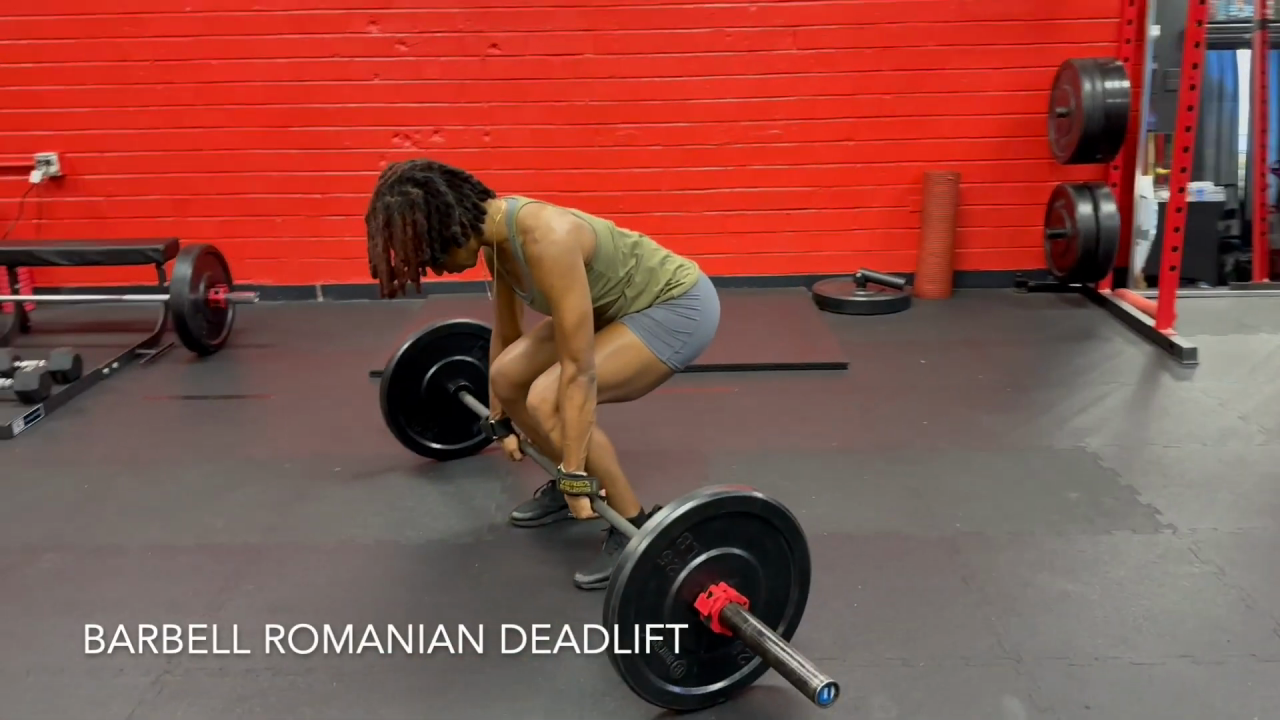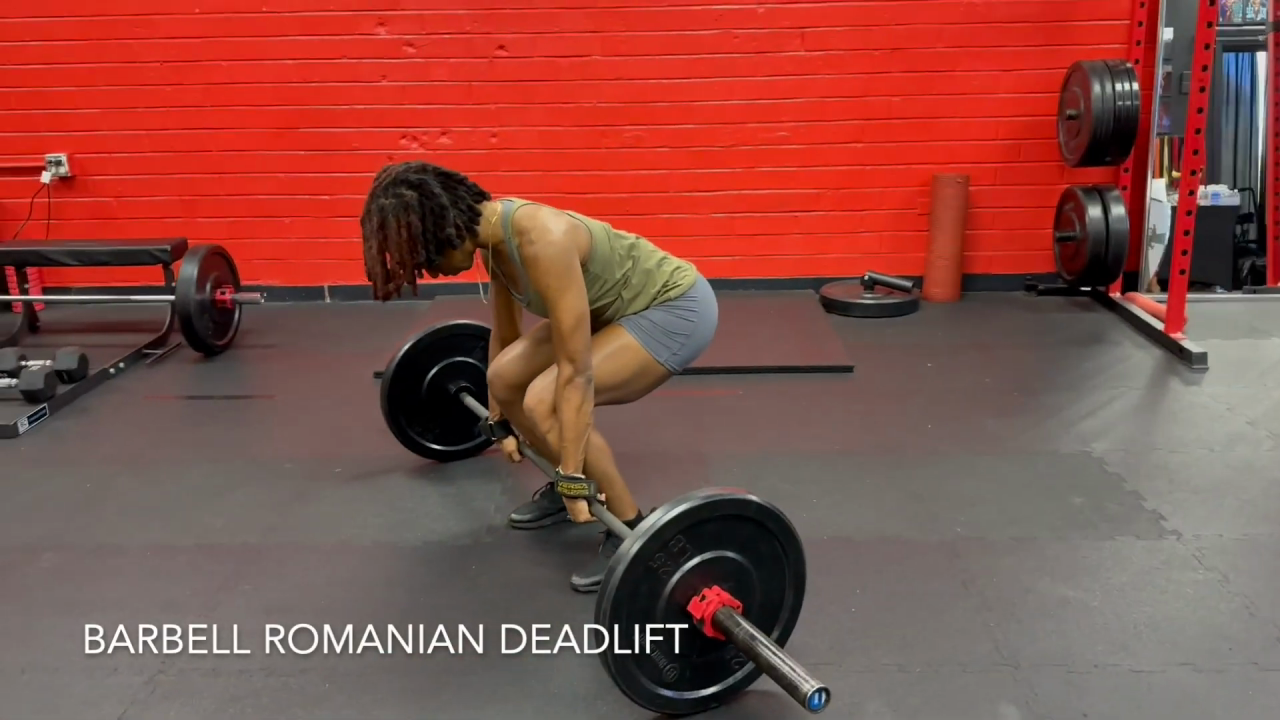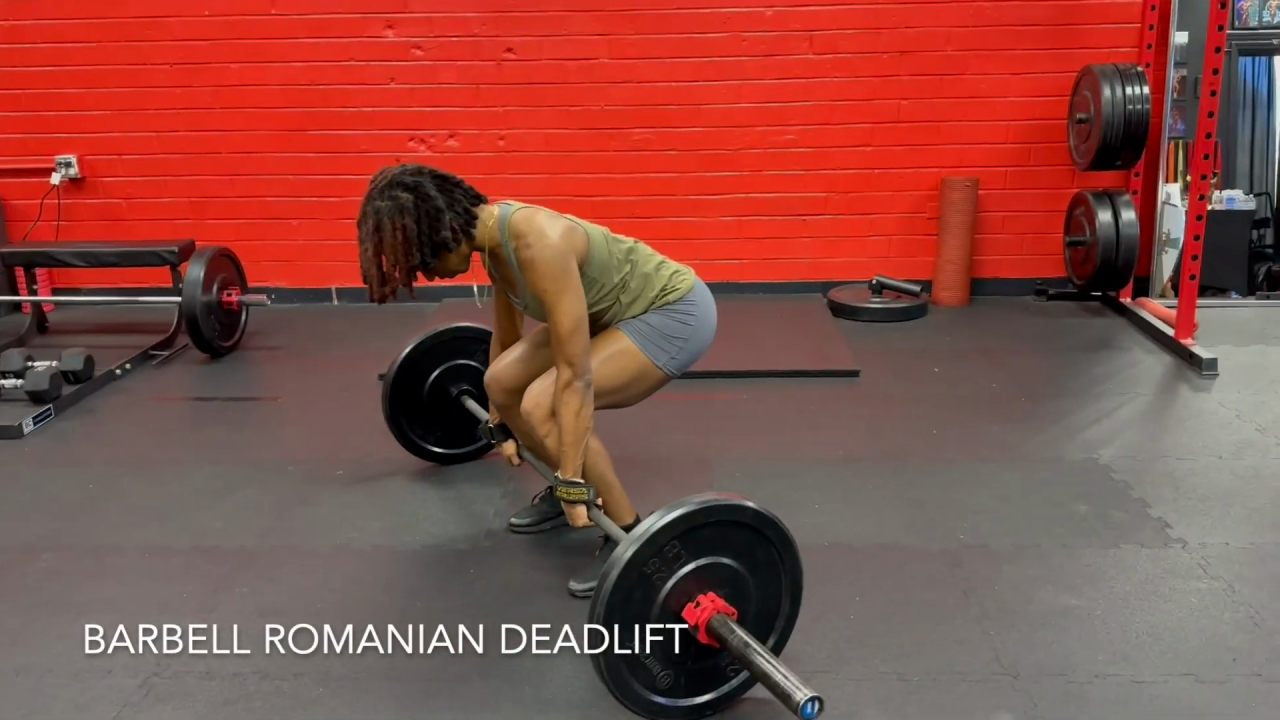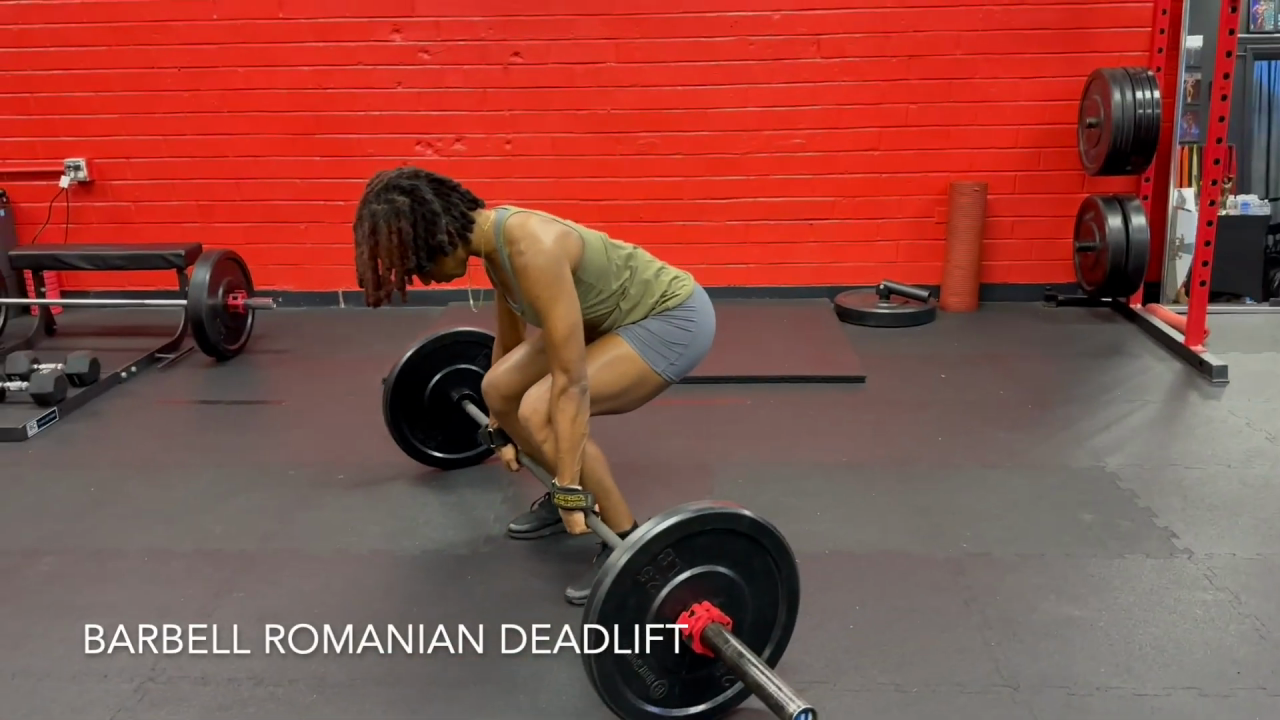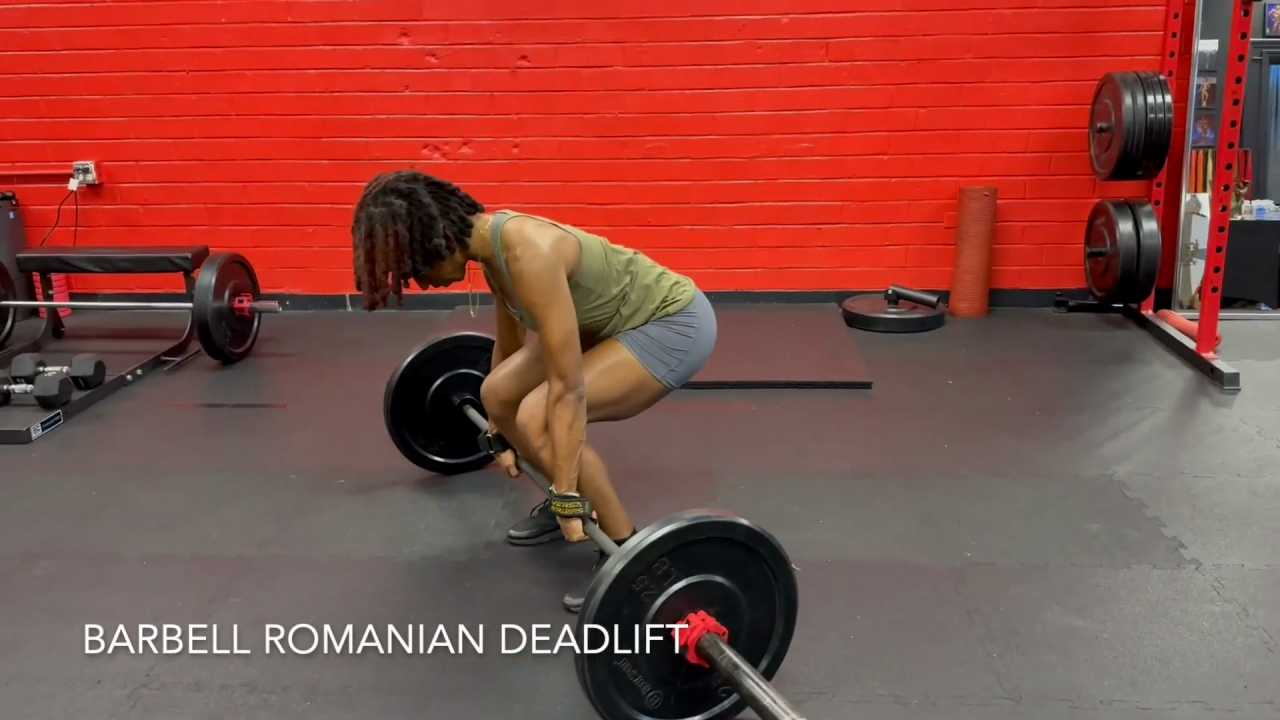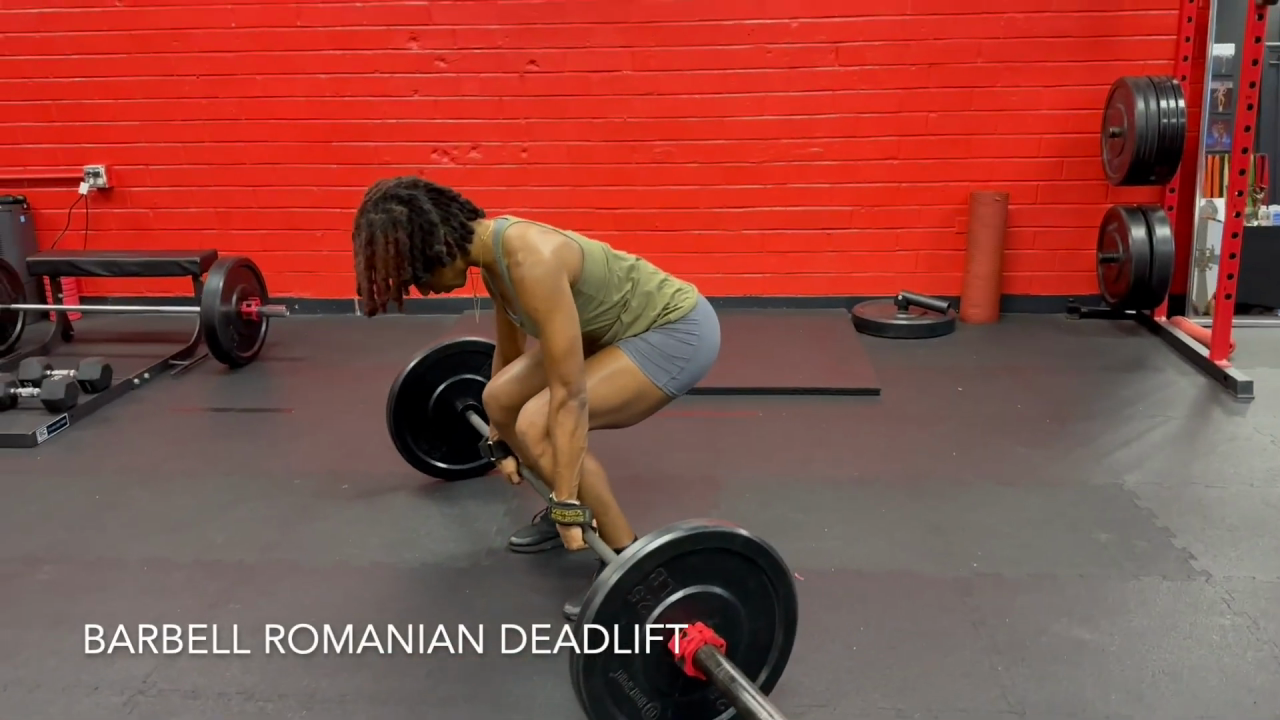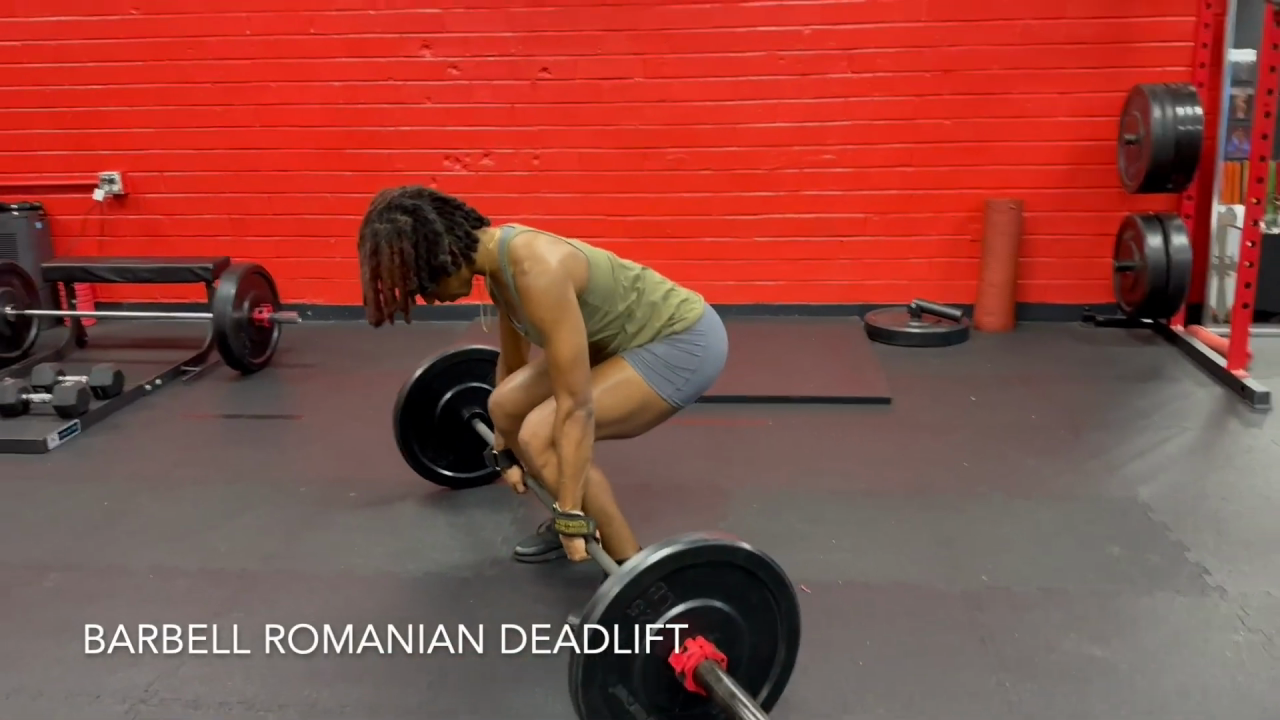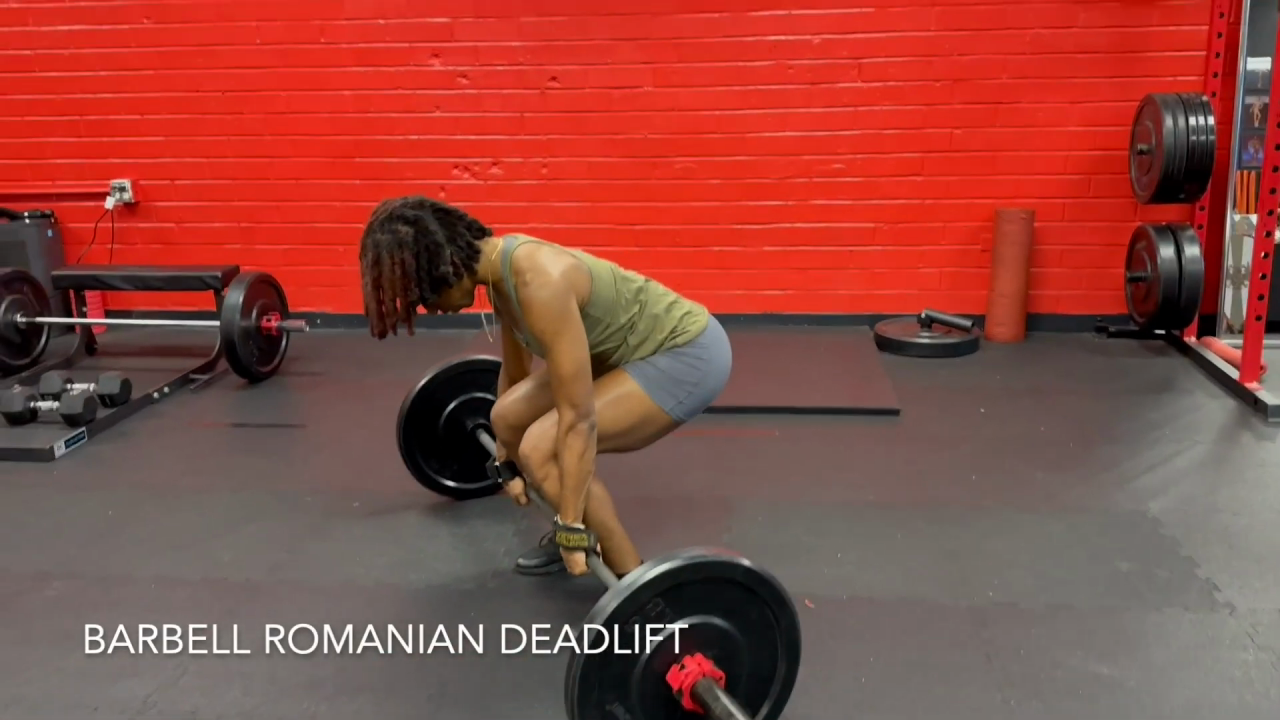
dt=0.1s
person 1, frame 1
left shoulder: (545, 240)
right shoulder: (496, 231)
left elbow: (579, 370)
right elbow: (505, 333)
left wrist: (576, 476)
right wrist: (499, 420)
left hip: (679, 305)
right hip: (618, 304)
left knee: (548, 400)
right knee: (507, 377)
left ankle: (637, 530)
right ankle: (567, 490)
person 1, frame 2
left shoulder: (541, 242)
right shoulder: (493, 232)
left elbow: (576, 371)
right elbow: (504, 334)
left wrist: (573, 478)
right wrist: (498, 421)
left hip: (677, 307)
right hip: (616, 305)
left knee: (544, 402)
right knee: (504, 379)
left ankle: (634, 533)
right ankle: (567, 492)
person 1, frame 3
left shoulder: (536, 244)
right shoulder: (493, 235)
left elbow: (576, 374)
right elbow: (506, 335)
left wrist: (573, 483)
right wrist: (500, 425)
left hip: (677, 311)
right hip: (618, 309)
left knee: (542, 405)
right knee: (502, 382)
person 1, frame 4
left shoulder: (532, 250)
right shoulder: (491, 238)
left elbow: (572, 381)
right elbow: (508, 339)
left wrist: (570, 489)
right wrist: (499, 430)
left hip: (675, 317)
right hip: (616, 315)
left knee: (539, 411)
right knee: (499, 388)
right ankle: (567, 499)
person 1, frame 5
left shoulder: (528, 255)
right shoulder: (490, 244)
left elbow: (567, 388)
right elbow: (508, 344)
left wrist: (567, 499)
right wrist: (498, 436)
left hip: (676, 323)
right hip: (617, 320)
left knee: (538, 419)
right knee: (498, 393)
right ankle: (569, 503)
person 1, frame 6
left shoulder: (530, 262)
right shoulder: (491, 249)
left elbow: (569, 394)
right elbow: (508, 351)
left wrist: (567, 506)
right wrist: (500, 443)
left hip: (678, 330)
right hip: (618, 327)
left knee: (538, 426)
right knee: (499, 400)
right ankle: (571, 511)
person 1, frame 7
left shoulder: (536, 271)
right shoulder: (496, 256)
left elbow: (576, 405)
right elbow: (511, 360)
left wrist: (571, 516)
right wrist: (505, 452)
left hip: (685, 340)
left knee: (542, 437)
right knee: (505, 406)
right ankle: (581, 519)
person 1, frame 8
left shoulder: (538, 283)
right shoulder: (498, 267)
left elbow: (578, 418)
right elbow: (513, 372)
left wrist: (572, 530)
right wrist: (508, 463)
left hip: (688, 353)
left knee: (543, 450)
right knee: (507, 418)
right ankle: (584, 530)
